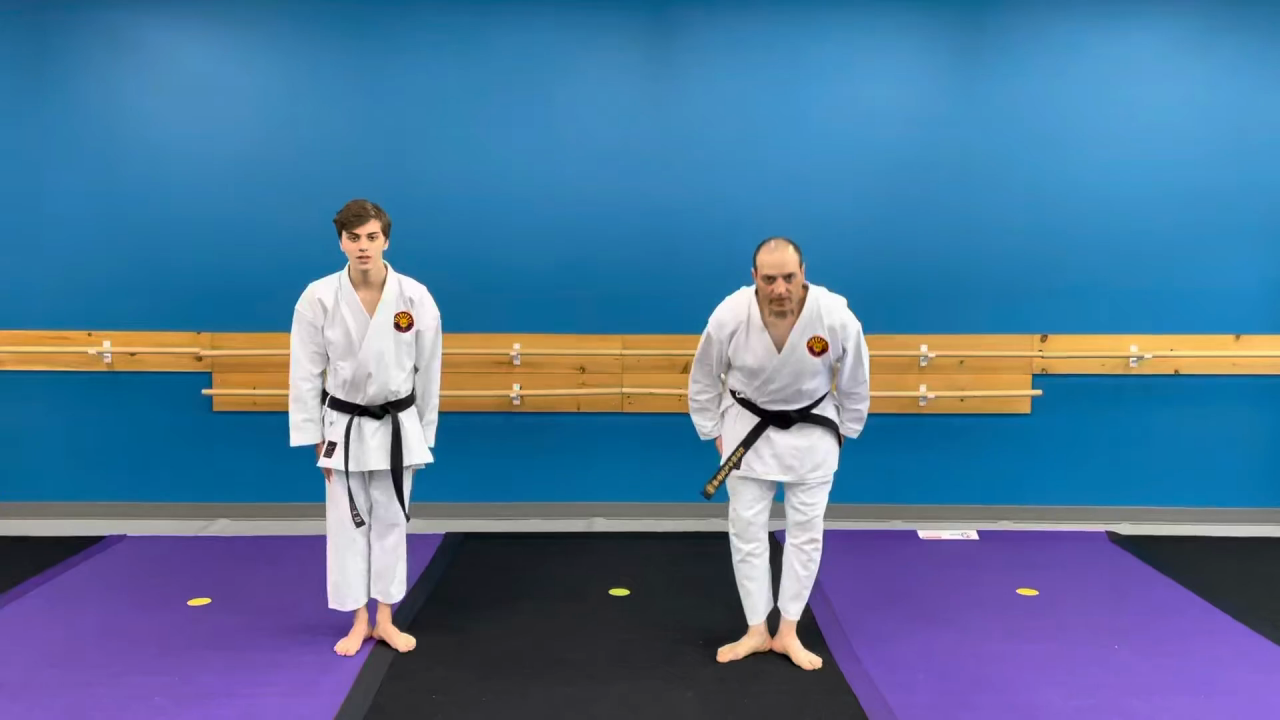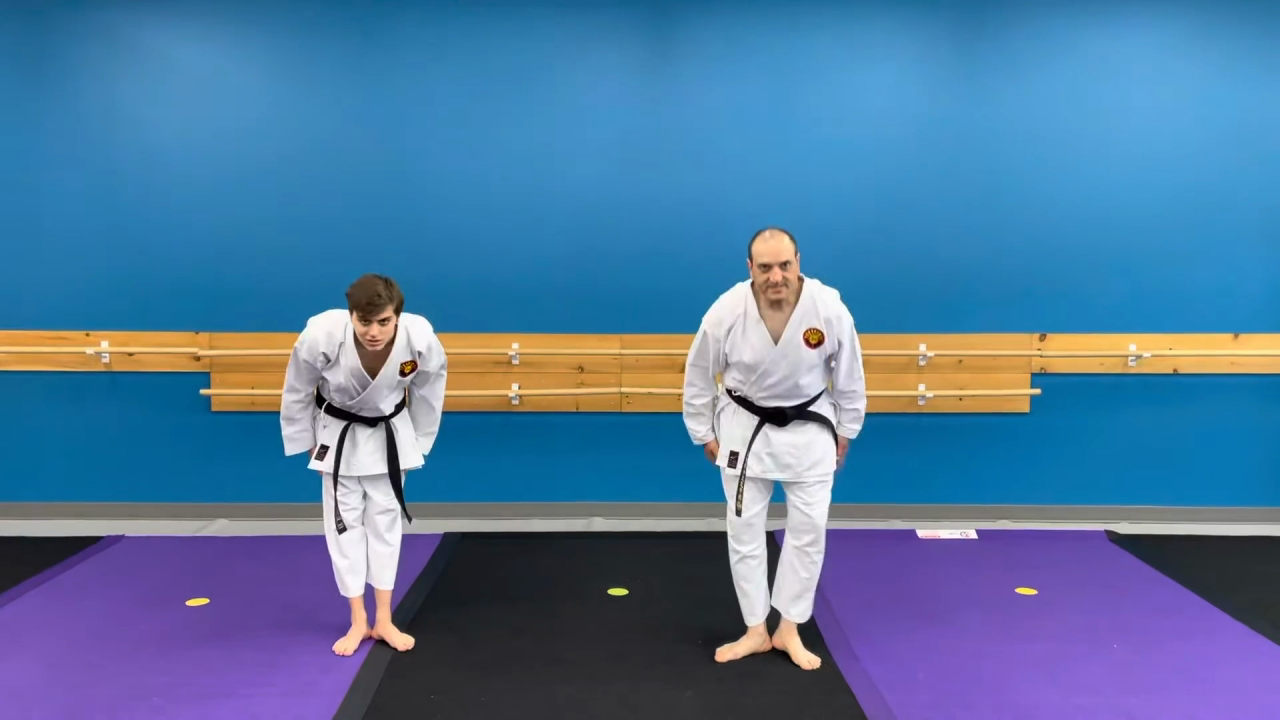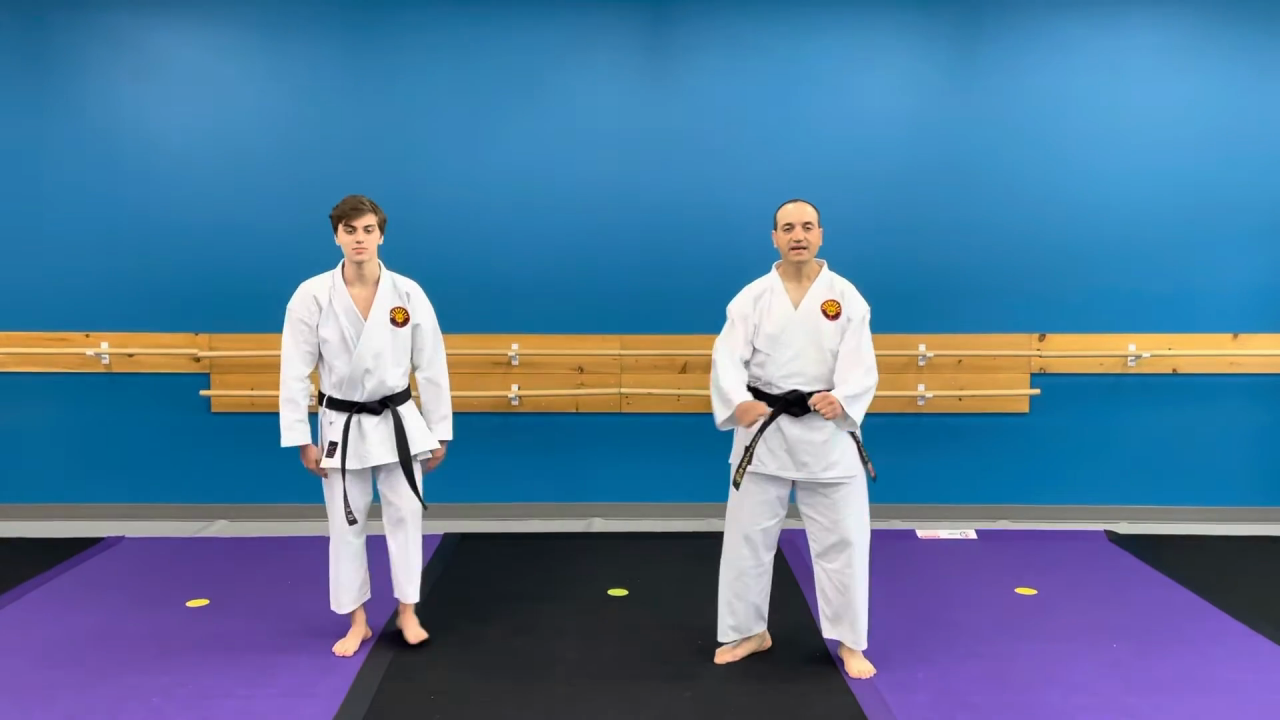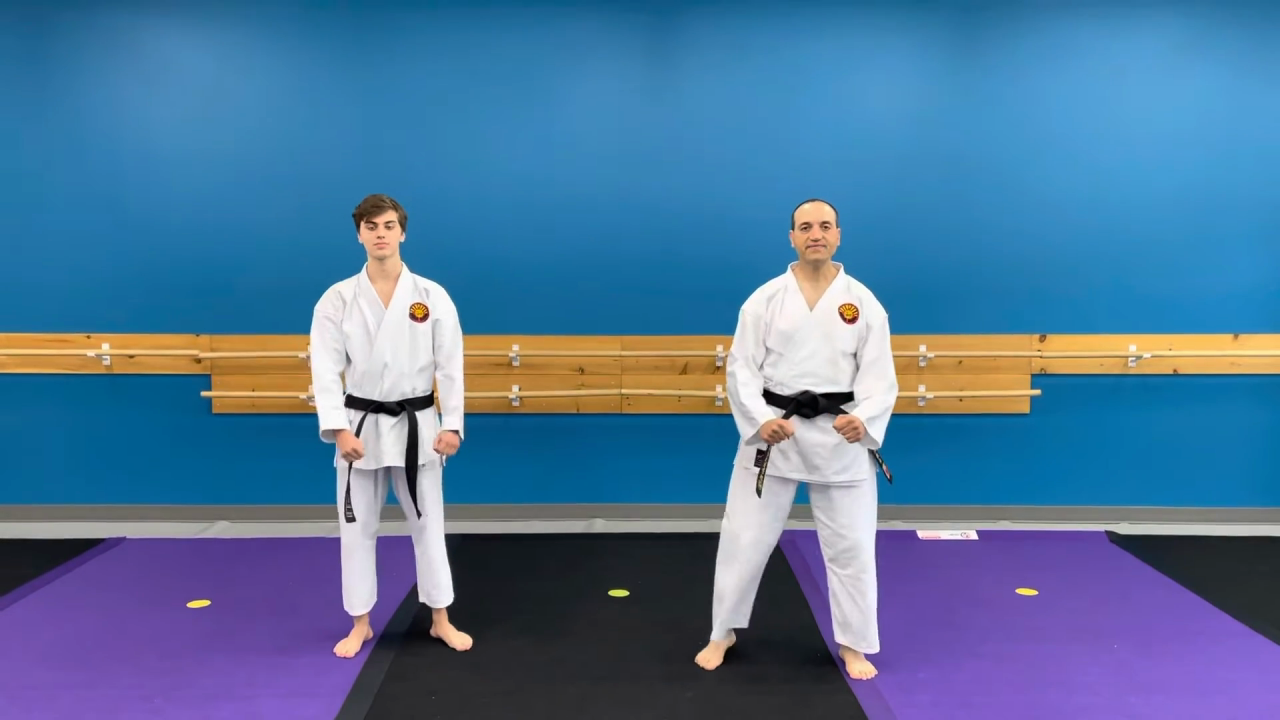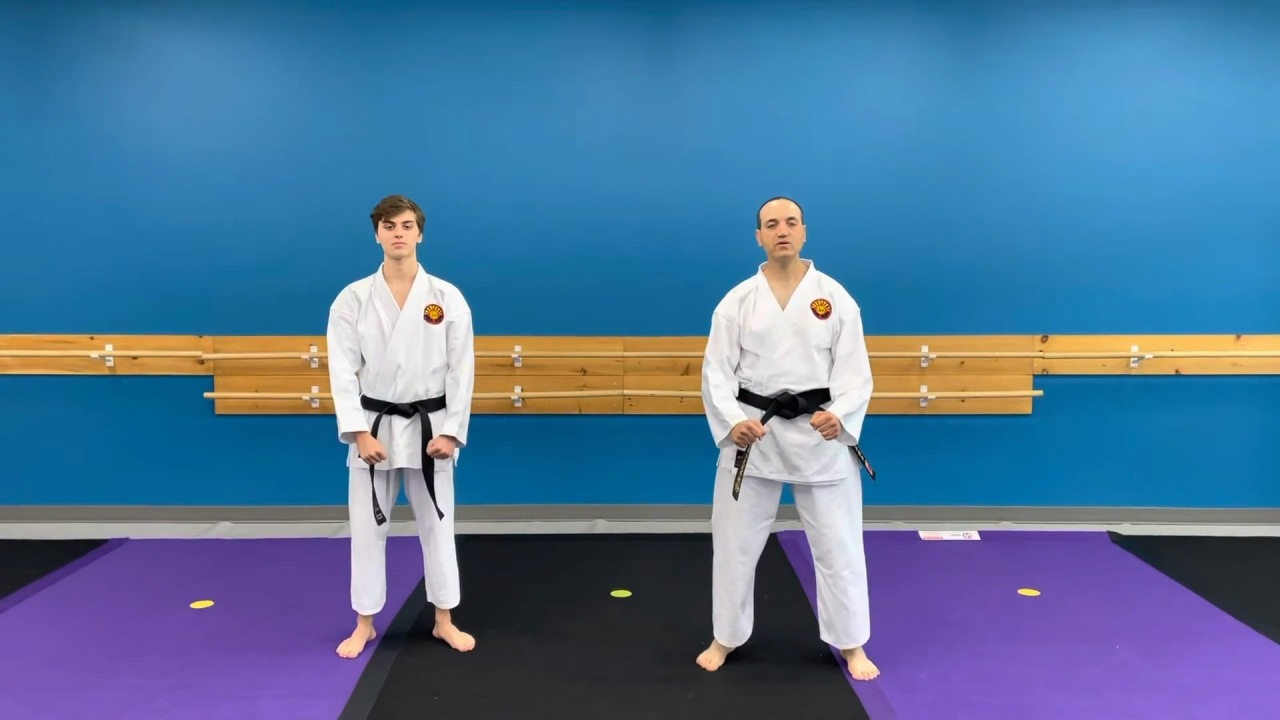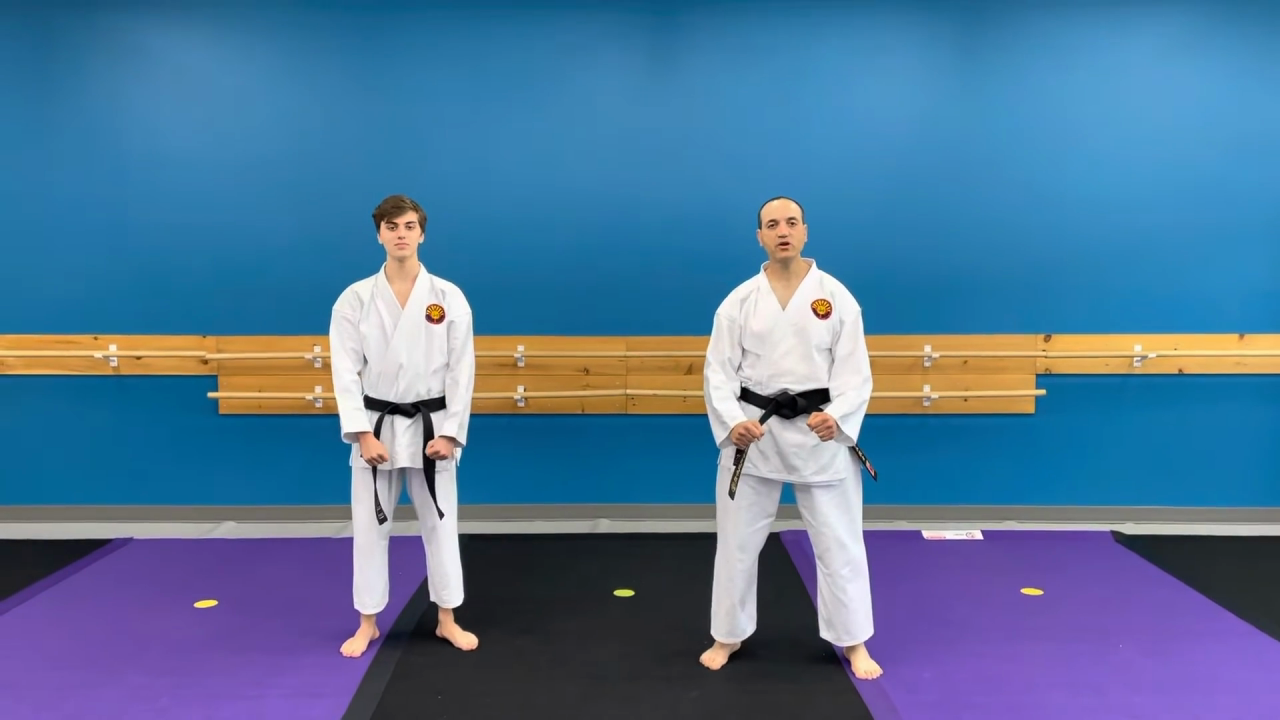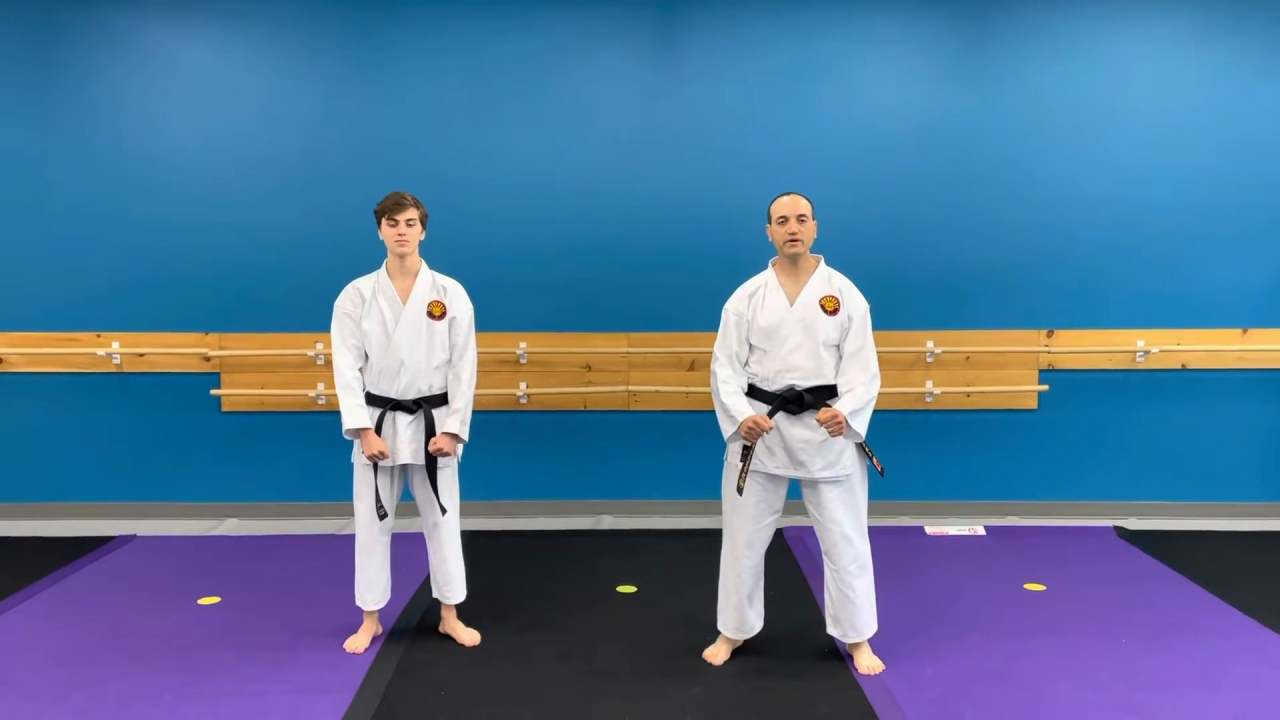
dt=0.5s
person 1, frame 1
left shoulder: (836, 317)
right shoulder: (729, 316)
left elbow: (854, 382)
right elbow: (704, 378)
left wrist: (844, 430)
right wrist: (714, 430)
left hip: (811, 431)
right hip: (749, 429)
left knee: (806, 529)
right knee: (746, 527)
left ankle: (788, 631)
right ankle: (756, 630)
person 1, frame 2
left shoulder: (829, 308)
right shoulder: (726, 312)
left elbow: (847, 377)
right elbow: (700, 377)
left wrist: (845, 430)
right wrist: (705, 433)
left hip: (808, 427)
right hip: (745, 425)
left knee: (808, 526)
right knee: (745, 528)
left ankle: (788, 628)
right ankle: (756, 630)
person 1, frame 3
left shoulder: (845, 296)
right shoulder: (752, 298)
left elbow: (860, 365)
right elbow: (728, 357)
left wrist: (842, 399)
right wrist: (739, 400)
left hip: (827, 432)
right hip: (763, 430)
left knee: (843, 540)
right knee: (747, 538)
left ankle: (850, 642)
right ankle: (751, 631)
person 1, frame 4
left shoulder: (863, 302)
right shoulder: (765, 299)
left elbow: (879, 374)
right elbow: (741, 367)
left wrist: (864, 418)
right wrist: (760, 420)
left hip: (840, 435)
right hip: (771, 431)
left knee: (852, 545)
right knee: (744, 538)
left ankle: (854, 643)
right ankle: (723, 632)
person 1, frame 5
left shoulder: (834, 296)
right shoulder: (737, 301)
left elbow: (854, 370)
right elbow: (716, 371)
left wrist: (840, 415)
right wrist: (732, 421)
left hip: (820, 433)
right hip: (753, 433)
left knee: (838, 544)
right knee: (735, 541)
left ankle: (850, 644)
right ankle: (726, 637)
person 1, frame 6
left shoulder: (836, 296)
right shoulder: (739, 301)
left elbow: (854, 371)
right elbow: (719, 370)
left wrist: (837, 417)
right wrist: (731, 422)
left hip: (821, 433)
right hip: (752, 432)
left knee: (838, 542)
right knee: (737, 540)
left ankle: (853, 641)
right ankle: (728, 635)
person 1, frame 7
left shoulder: (844, 292)
right shoulder: (747, 296)
left elbow: (863, 368)
right elbow: (726, 365)
left wrist: (846, 413)
right wrist: (741, 416)
left hip: (828, 429)
right hip: (761, 428)
left knee: (845, 539)
right knee: (744, 537)
left ankle: (857, 638)
right ankle: (733, 631)
person 2, frame 1
left shoulder: (416, 296)
right shoulder: (318, 297)
left elbow: (428, 371)
right elbow: (305, 372)
left wrist: (423, 433)
right wrist: (314, 436)
left hip: (396, 425)
right hip: (344, 426)
left knee: (391, 522)
right knee: (347, 523)
left ankle: (384, 620)
right ankle: (359, 622)
person 2, frame 2
left shoulder: (421, 338)
right shoulder: (320, 336)
left elbow: (429, 389)
right elbow: (297, 394)
left wrist: (418, 443)
right wrist: (307, 442)
left hip: (388, 430)
right hip: (338, 429)
left knee: (385, 519)
right knee: (344, 520)
left ankle: (383, 619)
right ankle: (358, 621)
person 2, frame 3
left shoulder: (408, 293)
right shoulder: (311, 296)
left elbow: (431, 366)
right elbow: (295, 371)
left wrist: (438, 432)
right wrist: (304, 439)
left hip: (396, 422)
right hip: (342, 425)
left knee: (405, 516)
right knee: (346, 524)
left ankle: (407, 611)
right ankle: (358, 622)
person 2, frame 4
left shoulder: (432, 295)
right shoulder: (336, 299)
left elbow: (450, 365)
right elbow: (326, 369)
left wrist: (452, 424)
right wrist: (339, 429)
left hip: (417, 425)
right hip: (361, 427)
left knee: (428, 523)
right knee: (357, 526)
left ankle: (441, 619)
right ankle: (360, 623)
person 2, frame 5
left shoulder: (447, 297)
right shoulder: (353, 299)
left elbow: (461, 369)
right elbow: (343, 370)
left wrist: (451, 431)
right wrist: (359, 432)
left hip: (429, 426)
right hip: (374, 426)
left knee: (437, 524)
right knee: (367, 526)
left ankle: (443, 620)
right ankle: (365, 623)
person 2, frame 6
left shoulder: (449, 297)
right shoulder: (355, 299)
left elbow: (461, 370)
right elbow: (346, 371)
left wrist: (450, 433)
right wrist: (363, 434)
left hip: (431, 426)
right hip: (377, 426)
left knee: (440, 523)
right knee: (370, 526)
left ankle: (447, 620)
right ankle: (367, 623)
person 2, frame 7
left shoulder: (450, 293)
right shoulder: (356, 295)
left elbow: (463, 365)
right elbow: (347, 367)
left wrist: (452, 429)
right wrist: (364, 430)
left hip: (433, 422)
right hip: (379, 423)
left knee: (442, 518)
right knee: (372, 522)
left ankle: (450, 616)
right ankle: (370, 619)
